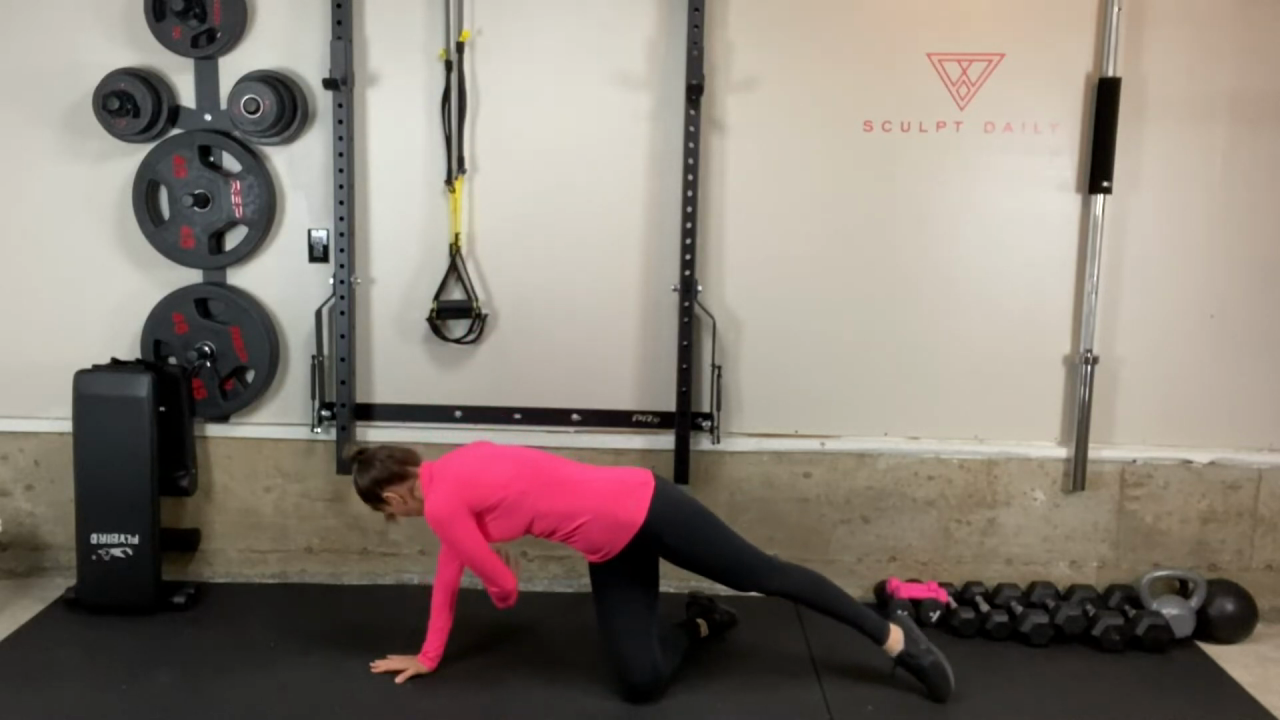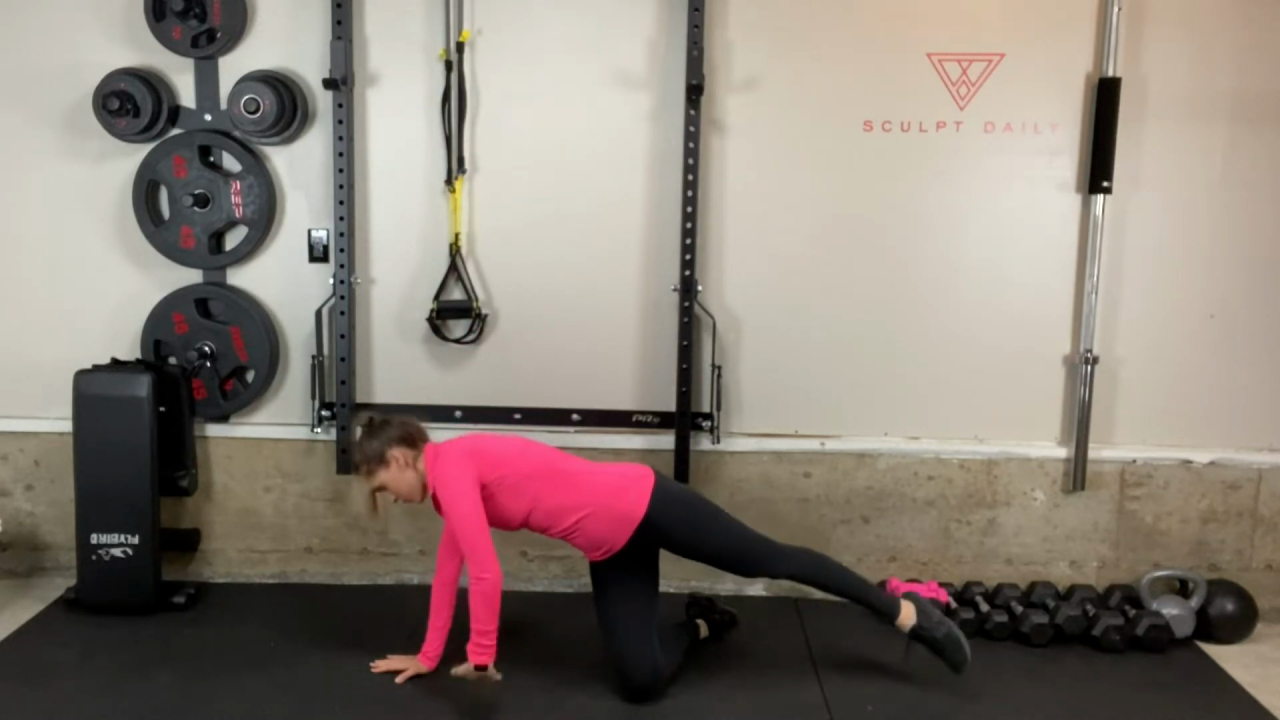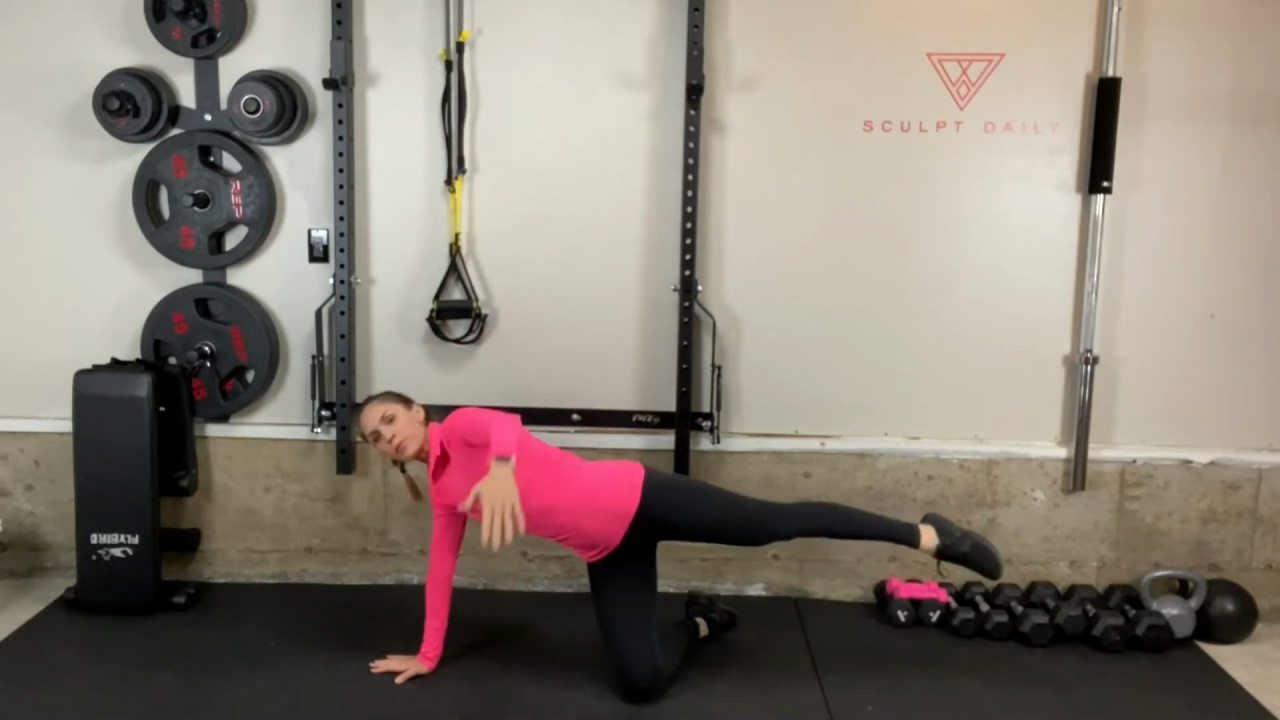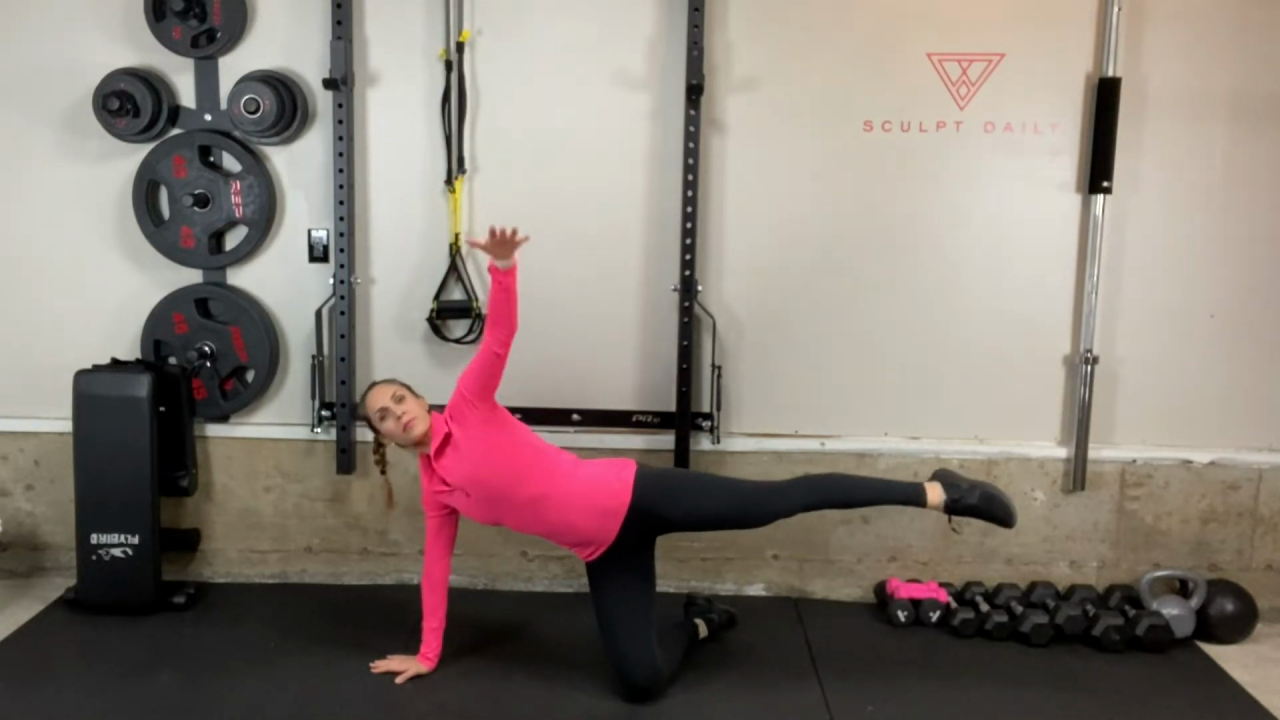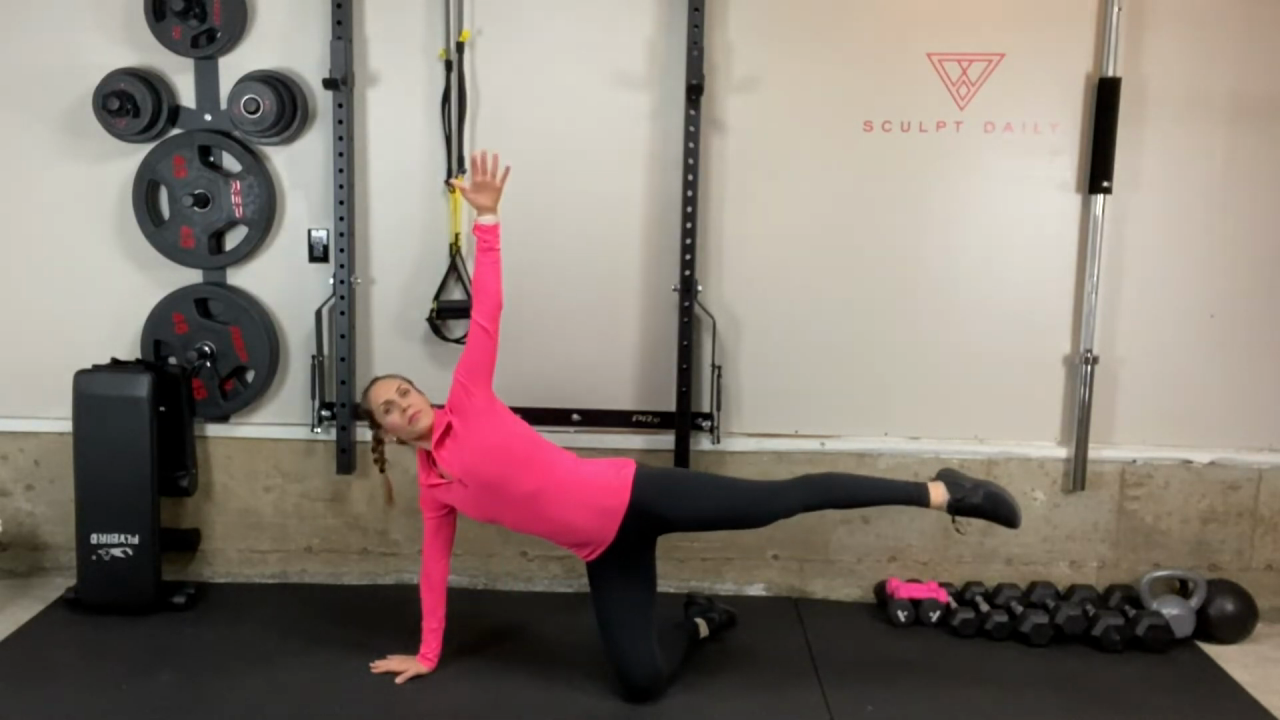
dt=0.5s
person 1, frame 1
left shoulder: (442, 505)
right shoulder: (454, 473)
left elbow: (501, 583)
right elbow: (448, 573)
left wrist: (505, 594)
right wrist: (427, 656)
left hip: (642, 507)
right hip: (610, 549)
left knee: (764, 575)
right knee: (642, 682)
left ankle: (895, 638)
right ankle: (699, 623)
person 1, frame 2
left shoulder: (451, 466)
right shoulder: (454, 480)
left elbow: (487, 575)
right elbow: (448, 570)
left wrist: (483, 657)
right wrist: (429, 655)
left hip: (642, 504)
right hip: (611, 548)
left knee: (771, 559)
right knee: (641, 683)
left ankle: (905, 613)
right ankle: (698, 624)
person 1, frame 3
left shoulder: (463, 427)
right shoulder: (443, 490)
left elbow: (500, 425)
right elbow: (441, 568)
left wrist: (500, 464)
right wrist: (427, 654)
left hip: (633, 498)
right hip: (606, 549)
left knee: (778, 522)
right knee: (640, 682)
left ankle: (927, 535)
right ankle: (698, 622)
person 1, frame 4
left shoulder: (469, 405)
right shoulder: (435, 486)
left elbow: (500, 333)
right elbow: (437, 565)
left wrist: (503, 264)
right wrist: (426, 653)
left hip: (628, 496)
right hip: (604, 549)
left knee: (778, 501)
right knee: (641, 683)
left ankle: (935, 492)
right ankle: (699, 623)
person 1, frame 5
left shoulder: (468, 400)
right shoulder: (431, 483)
left elbow: (486, 309)
right elbow: (436, 562)
left wrist: (485, 215)
right wrist: (426, 653)
left hip: (629, 496)
right hip: (604, 548)
left knee: (785, 499)
right knee: (641, 682)
left ankle: (941, 492)
right ankle: (699, 623)
